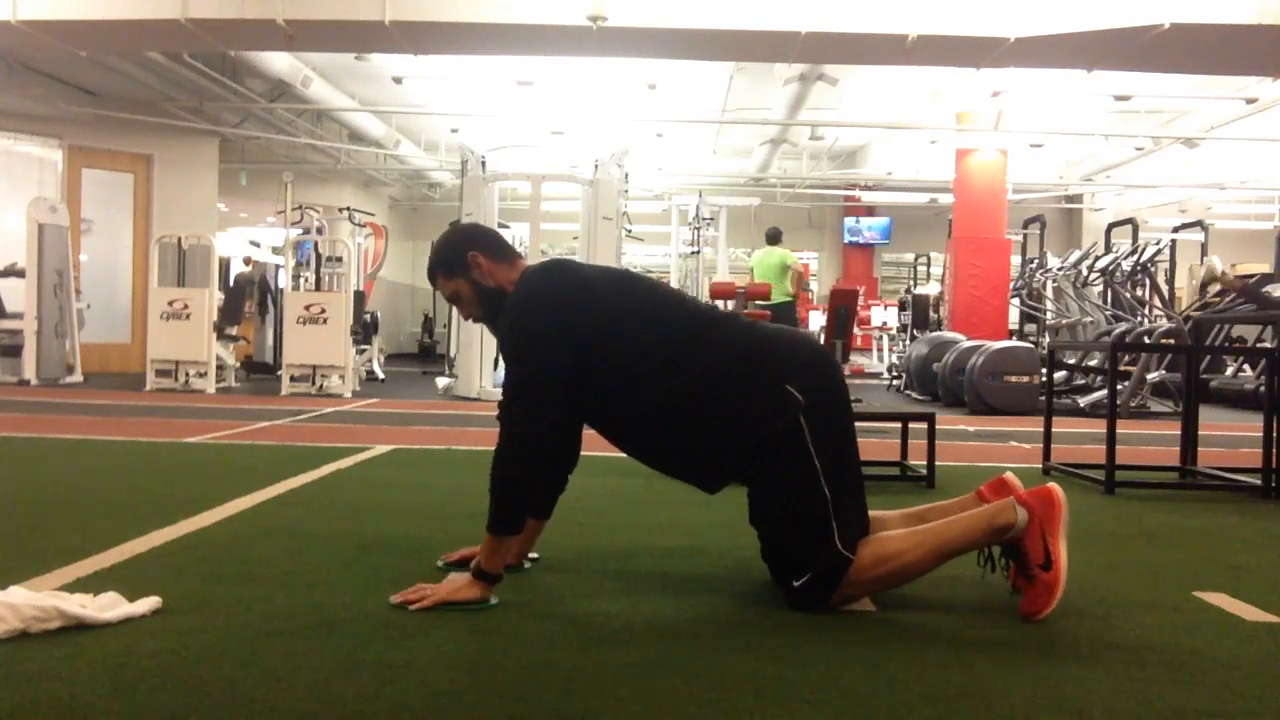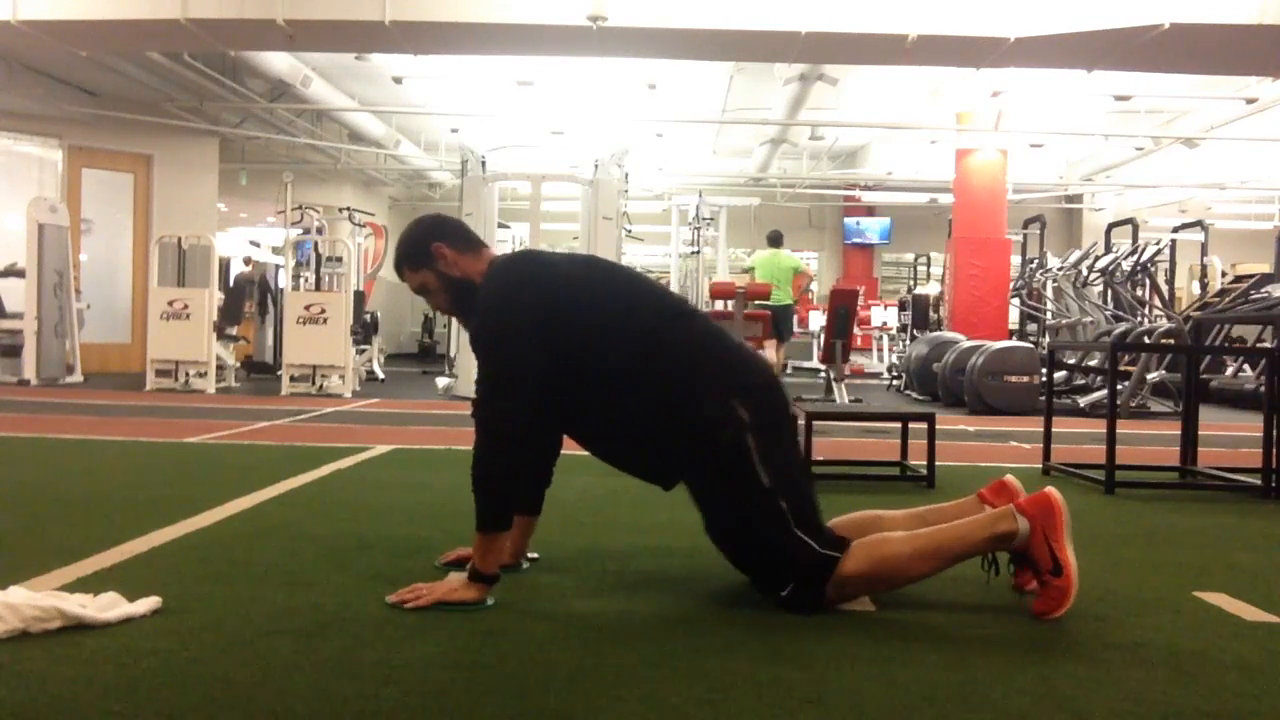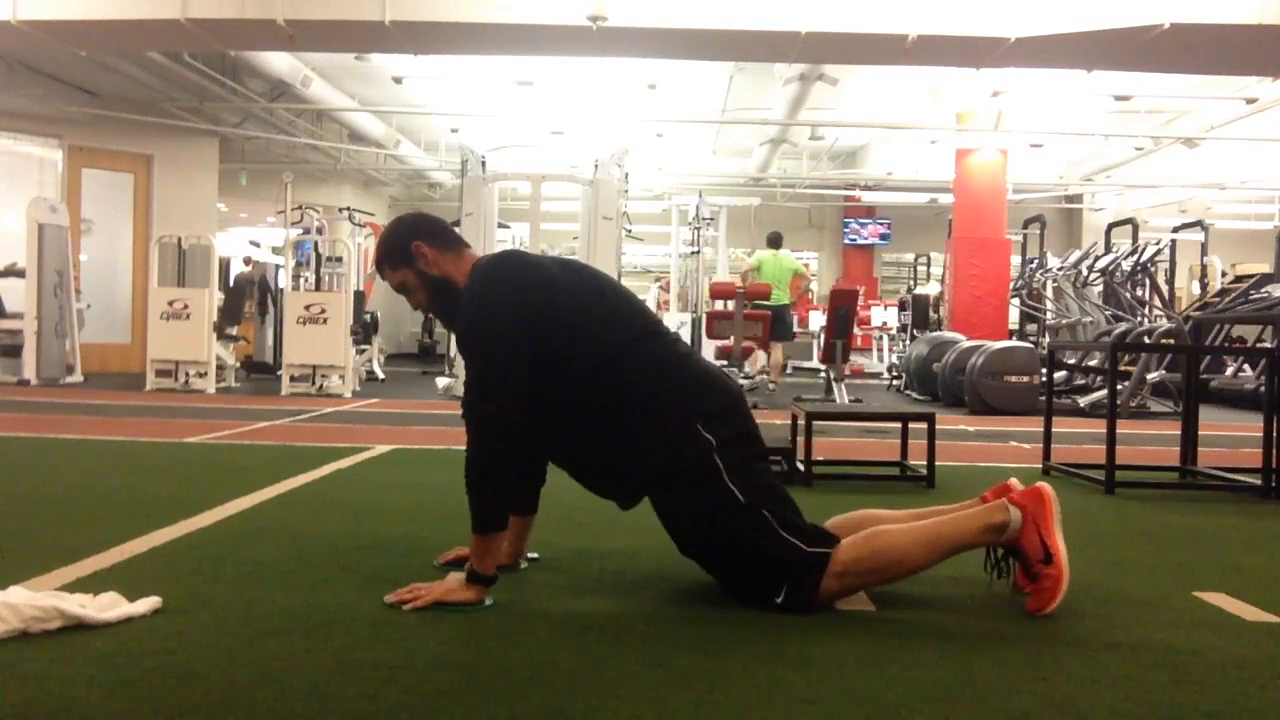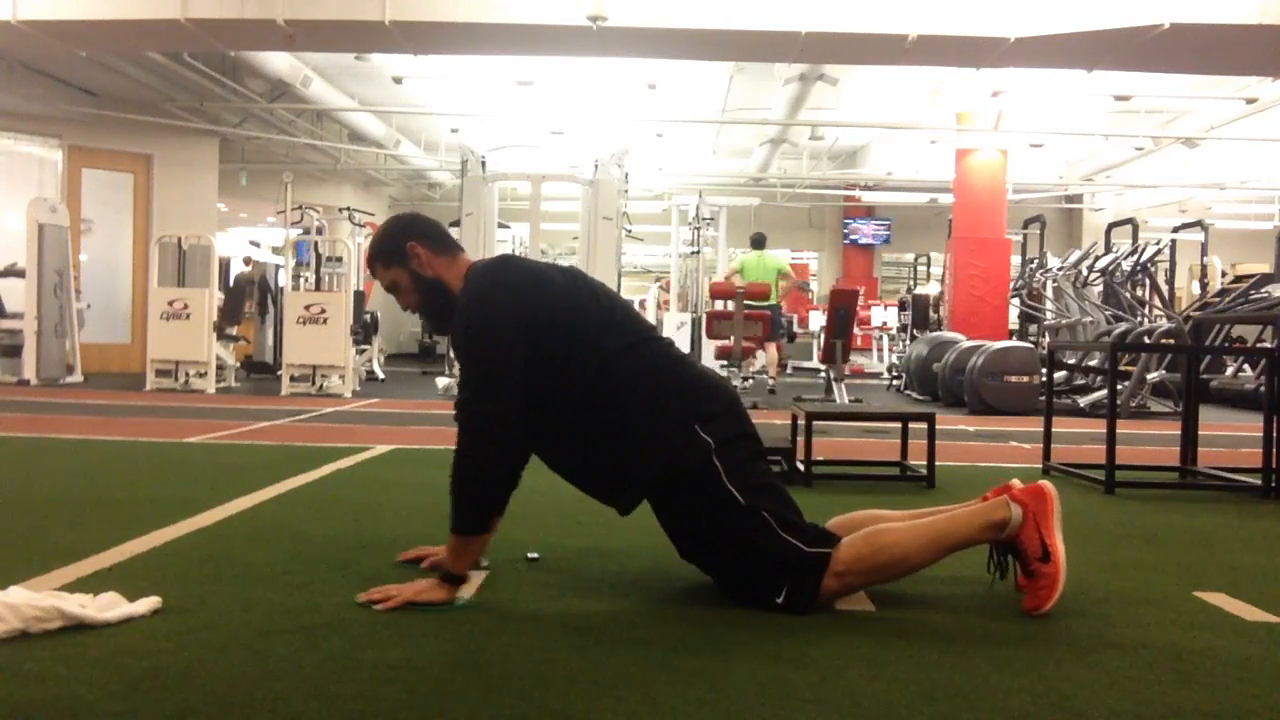
dt=0.5s
person 1, frame 1
left shoulder: (537, 306)
right shoulder: (561, 301)
left elbow: (525, 441)
right elbow: (554, 443)
left wrist: (485, 573)
right wrist: (512, 546)
left hip: (784, 396)
right hip: (773, 399)
left knee: (821, 580)
right knee: (826, 545)
left ankle: (1015, 516)
right ankle: (988, 504)
person 1, frame 2
left shoulder: (505, 296)
right shoulder: (532, 290)
left elbow: (503, 436)
right elbow: (534, 435)
left wrist: (481, 575)
right wrist: (510, 547)
left hip: (723, 416)
right hip: (721, 412)
left knee: (813, 580)
right knee: (813, 546)
left ankle: (1016, 525)
right ankle: (987, 507)
person 1, frame 3
left shoulder: (491, 295)
right shoulder: (516, 287)
left elbow: (493, 437)
right elbow: (527, 432)
left wrist: (478, 576)
right wrist: (507, 546)
left hip: (688, 436)
right hip: (685, 432)
left knee: (814, 578)
right knee: (810, 545)
left ankle: (1007, 520)
right ankle: (990, 507)
person 1, frame 4
left shoulder: (488, 302)
right shoulder: (509, 293)
left elbow: (486, 442)
right elbow: (506, 440)
left wrist: (451, 574)
right wrist: (465, 543)
left hip: (684, 439)
right hip: (683, 437)
left knee: (813, 577)
right knee: (811, 548)
left ankle: (1006, 516)
right ankle: (992, 510)
